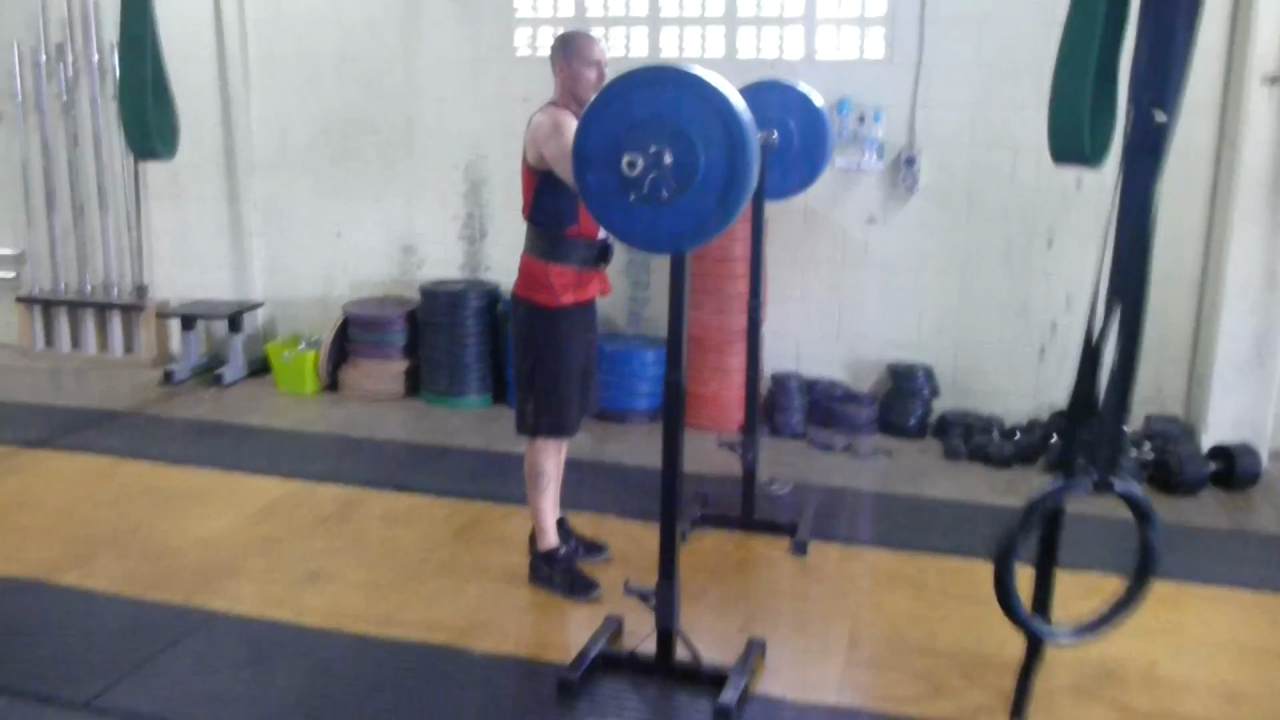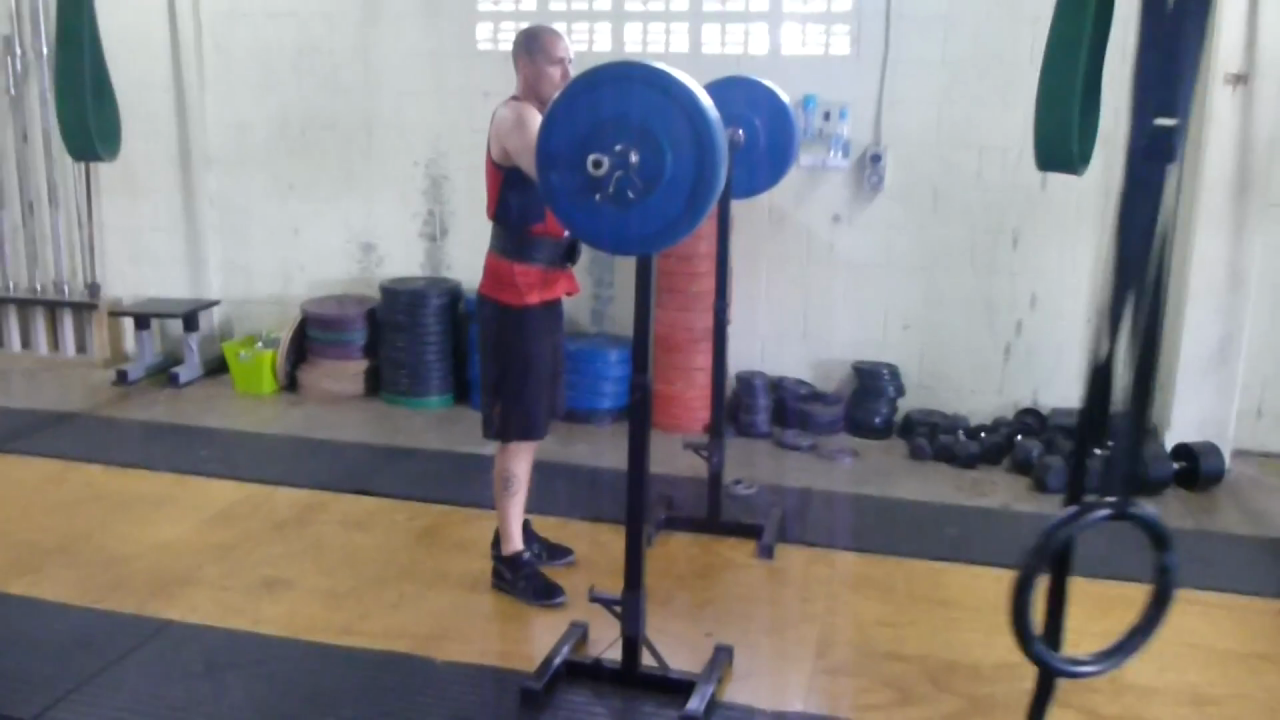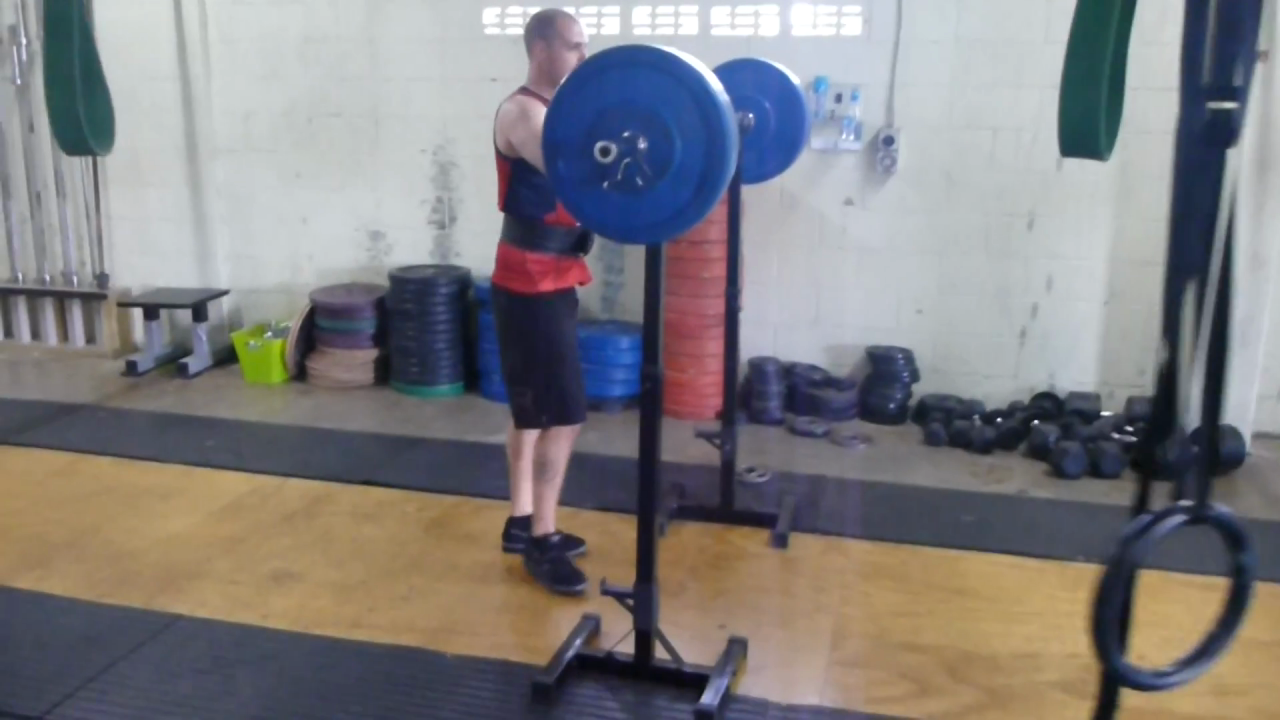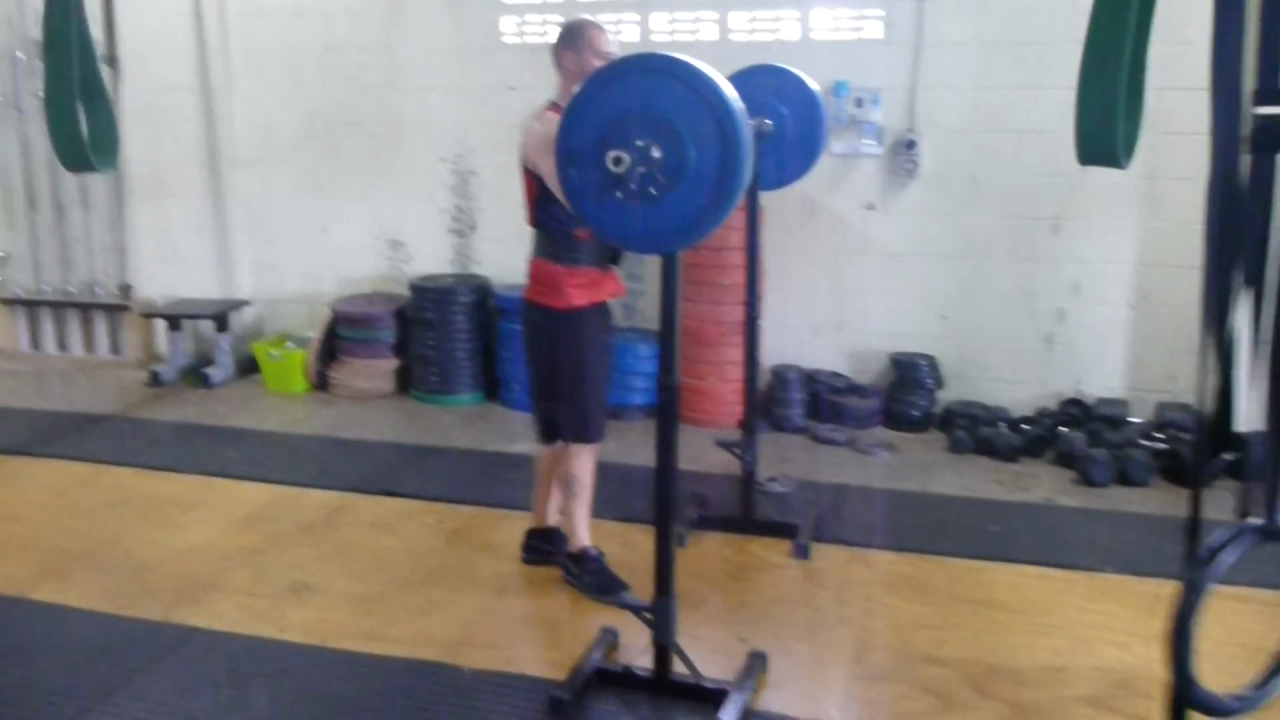
dt=0.2s
person 1, frame 1
left shoulder: (586, 124)
right shoulder: (551, 125)
left hip: (578, 291)
right hip: (548, 296)
left knee: (563, 421)
right knee: (547, 427)
left ankle: (553, 528)
right ankle: (546, 553)
person 1, frame 2
left shoulder: (548, 121)
right shoulder: (515, 118)
left hip: (544, 289)
right hip: (514, 295)
left knee: (531, 424)
right knee: (518, 430)
left ankle: (517, 531)
right ankle: (510, 558)
person 1, frame 3
right shoulder: (522, 111)
left hip: (556, 278)
right hip: (528, 284)
left knee: (534, 412)
right knee: (563, 413)
left ankle: (523, 521)
right ankle: (542, 540)
person 1, frame 4
right shoulder: (548, 129)
left hip: (588, 293)
right hip: (561, 299)
left knee: (563, 428)
right knee: (580, 432)
left ankle: (544, 533)
right ankle: (579, 551)
